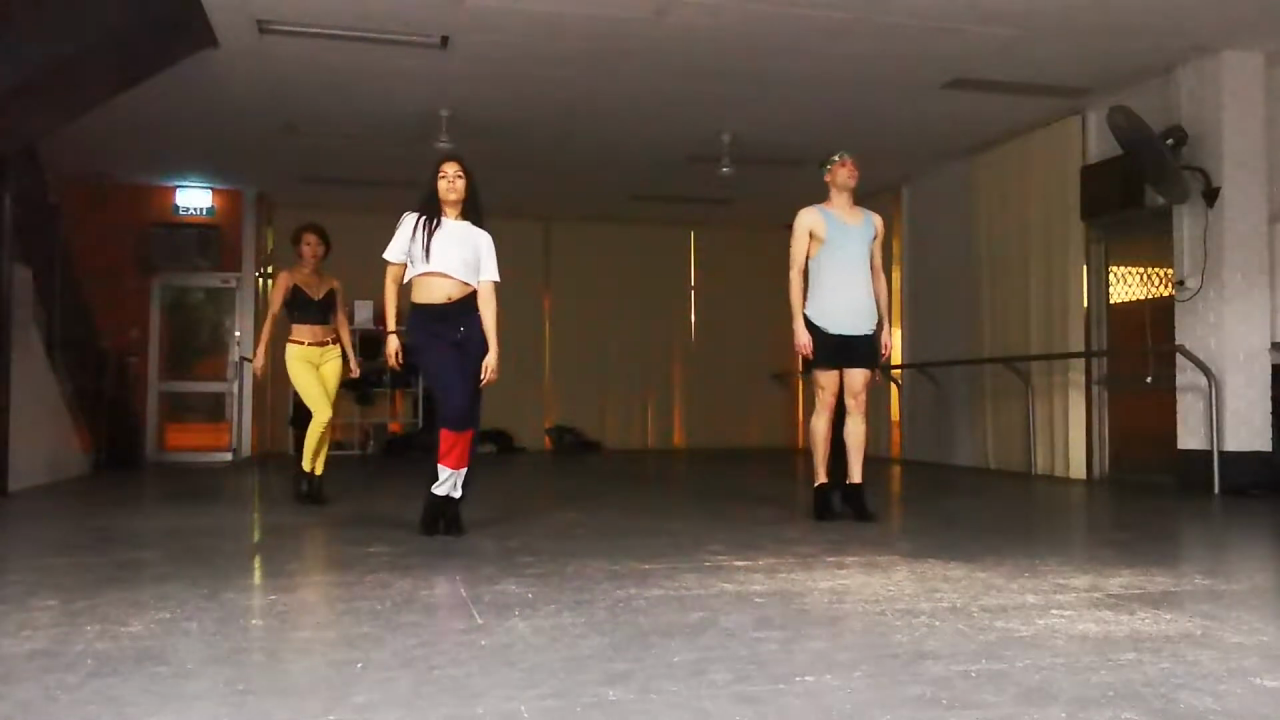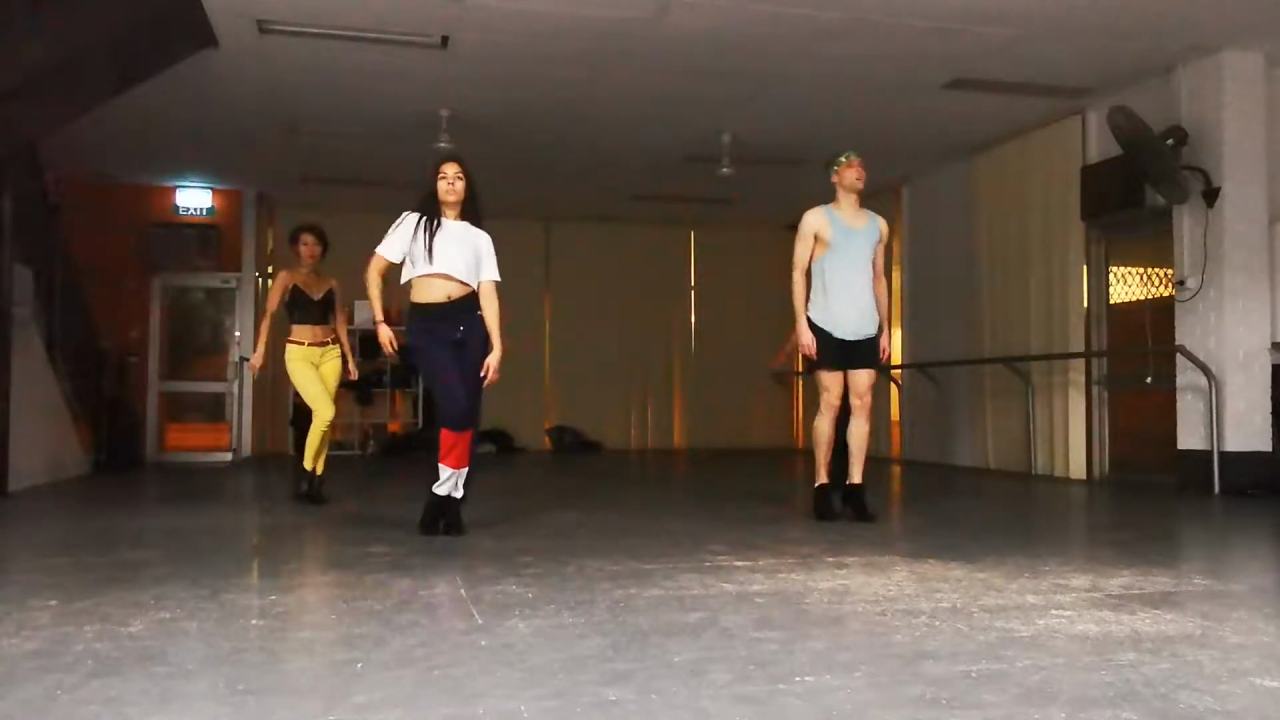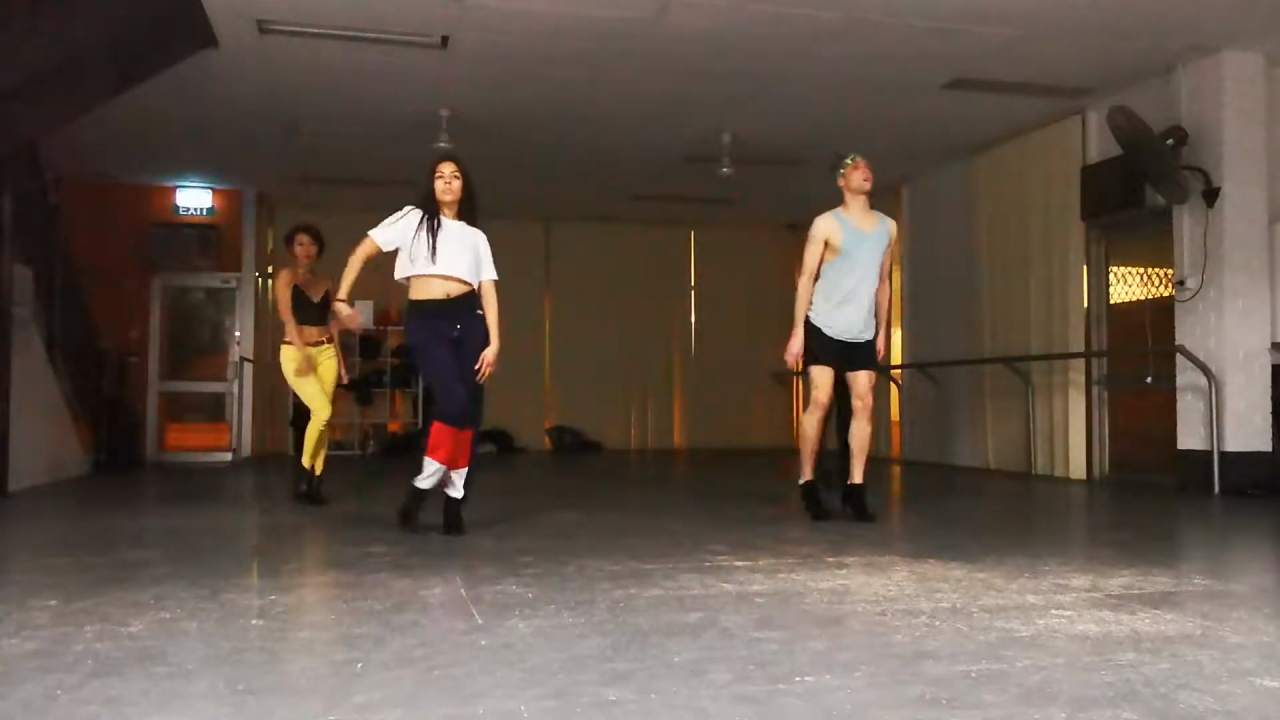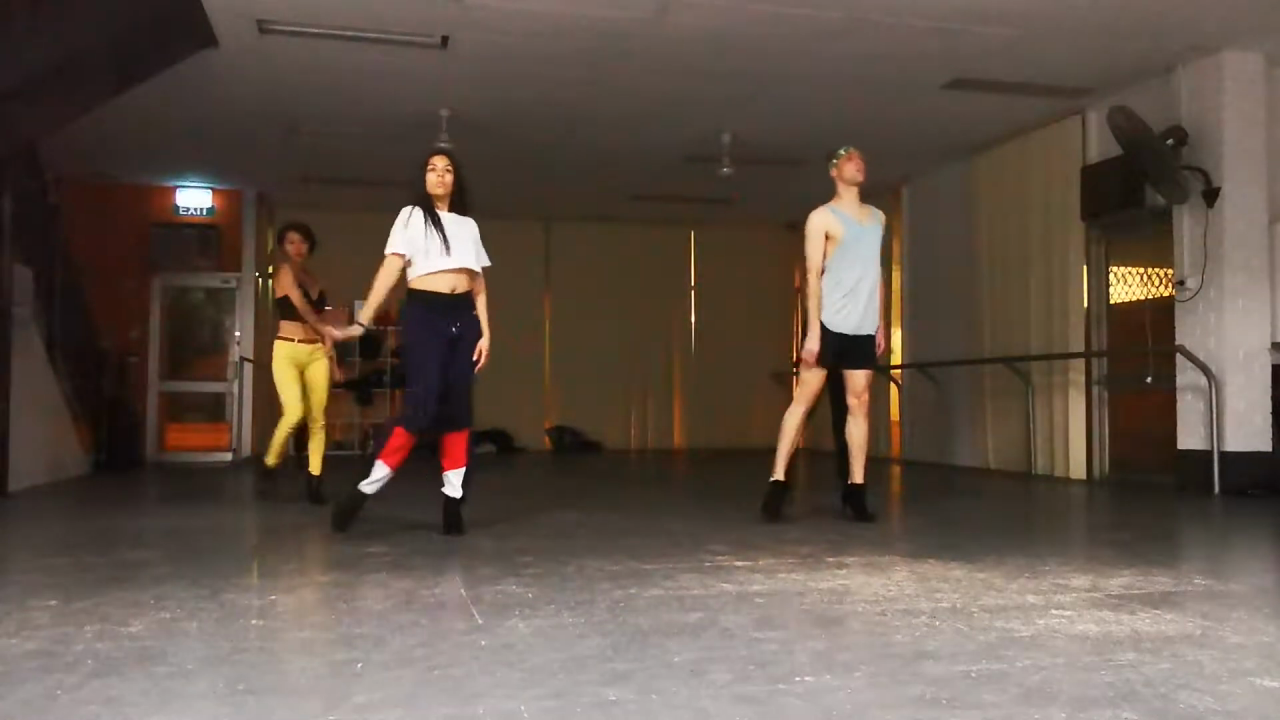
dt=0.2s
person 1, frame 1
left shoulder: (480, 237)
right shoulder: (414, 223)
left elbow: (487, 294)
right elbow: (392, 280)
left wrist: (493, 349)
right wrist: (390, 332)
left hip: (468, 323)
right hip: (426, 325)
left knee: (467, 413)
right knee: (455, 405)
left ankle: (451, 499)
right ankle: (441, 492)
person 1, frame 2
left shoulder: (480, 237)
right shoulder: (414, 222)
left elbow: (488, 293)
right elbow: (375, 268)
left wrist: (496, 347)
right wrist: (380, 319)
left hip: (468, 322)
right hip: (426, 324)
left knee: (468, 411)
right knee: (456, 405)
left ankle: (452, 499)
right ankle: (441, 491)
person 1, frame 3
left shoulder: (476, 236)
right shoulder: (413, 218)
left elbow: (489, 293)
right elbow: (362, 252)
left wrist: (494, 341)
right wrist: (342, 298)
left hip: (468, 320)
right hip: (426, 320)
left knee: (468, 409)
right knee: (454, 400)
left ankle: (453, 499)
right ankle: (422, 484)
person 1, frame 4
left shoulder: (469, 226)
right shoulder: (412, 216)
left elbow: (479, 283)
right elbow: (389, 270)
left wrist: (486, 331)
right wrist: (362, 321)
left hip: (463, 318)
right hip: (424, 313)
left knee: (458, 408)
right knee: (422, 405)
left ankle: (452, 500)
right ankle: (365, 490)
person 2, frame 1
left shoulder: (873, 221)
right shoulder: (809, 217)
left elbow: (878, 274)
right elbow: (795, 272)
left wrist: (885, 324)
right wrist: (798, 323)
left hip: (862, 326)
right hip: (823, 324)
left knee: (856, 403)
right knee: (825, 403)
left ankle: (854, 487)
right ankle: (822, 486)
person 2, frame 2
left shoulder: (878, 225)
right shoulder: (816, 219)
left elbow: (879, 279)
right elbow: (798, 273)
left wrist: (884, 328)
right wrist: (802, 324)
left hip: (865, 331)
right hip: (825, 326)
left knee: (862, 405)
right knee: (830, 405)
left ankle: (854, 488)
right ankle: (822, 486)
person 2, frame 3
left shoulder: (889, 227)
right shoulder: (826, 224)
right elbow: (807, 278)
left wrist: (881, 329)
right wrist: (796, 332)
left hip: (863, 332)
right hip: (823, 327)
left knee: (864, 406)
right knee: (819, 402)
left ankle: (855, 489)
right ankle: (808, 483)
person 2, frame 4
left shoulder: (877, 217)
right shoulder: (822, 218)
right elbow: (813, 276)
left wrist: (879, 324)
right wrist: (814, 330)
left hip: (863, 327)
right hip: (828, 324)
left knee: (859, 404)
right knee: (805, 398)
left ankle: (855, 489)
right ankle: (778, 482)
person 3, frame 1
left shoulder: (333, 283)
right shoulder: (287, 278)
left elbow: (341, 321)
right elbow: (272, 315)
left wrist: (351, 356)
right wrist: (261, 351)
left hip: (331, 353)
right hip: (299, 352)
left knee: (325, 417)
right knee: (323, 412)
left ankle: (316, 481)
right ankle: (304, 471)
person 3, frame 2
left shoulder: (331, 284)
right shoulder: (285, 277)
left elbow: (339, 321)
right elbow: (270, 313)
left wrist: (350, 358)
right wrist: (260, 349)
left hip: (330, 353)
right hip: (299, 353)
left knee: (322, 417)
right knee: (326, 411)
left ankle: (315, 481)
right ankle: (305, 470)
person 3, frame 3
left shoulder: (324, 283)
right shoulder: (285, 276)
right elbow: (287, 315)
left wrist: (339, 361)
right wrist: (301, 350)
left hip: (324, 354)
right hip: (295, 353)
left knee: (323, 417)
right knee: (321, 412)
left ankle: (315, 481)
right ankle: (305, 469)
person 3, frame 4
left shoulder: (312, 277)
right shoulder: (284, 271)
right elbow: (301, 305)
left wrist: (331, 359)
right wrist: (324, 332)
left hip: (317, 351)
right hip: (287, 350)
left knee: (317, 419)
right knee: (294, 414)
left ankle: (314, 481)
right ankle: (269, 465)
